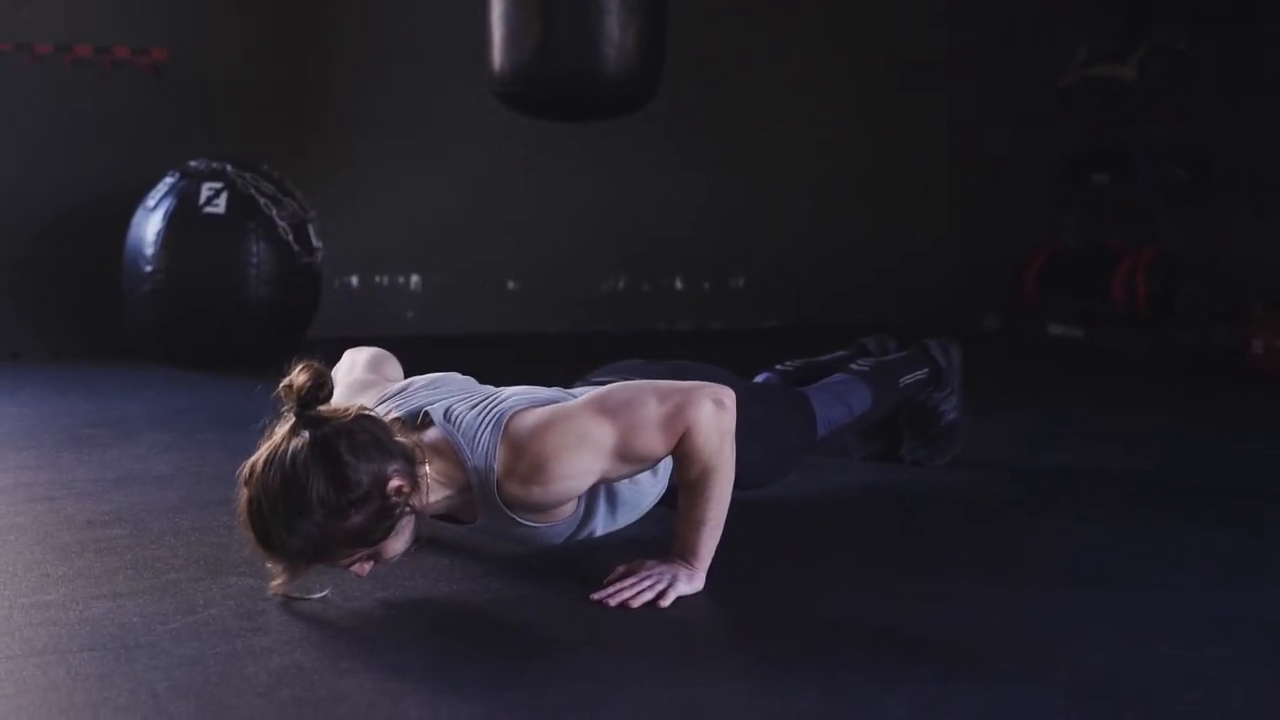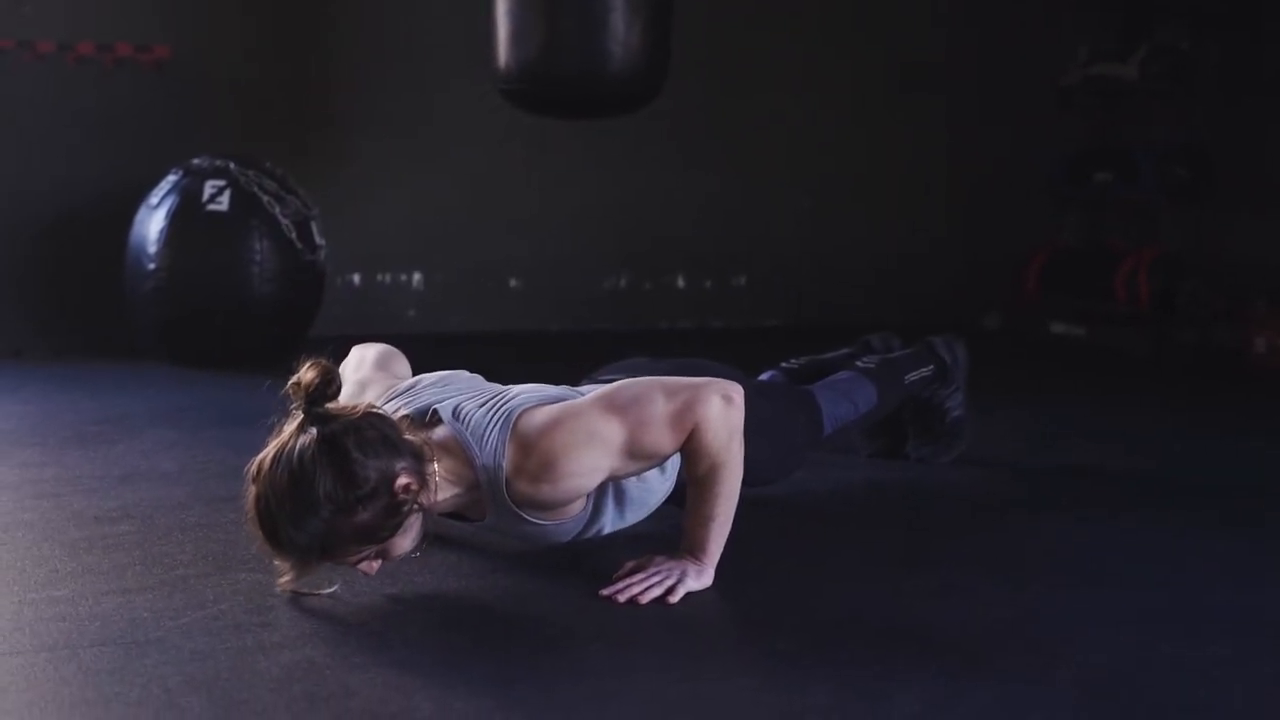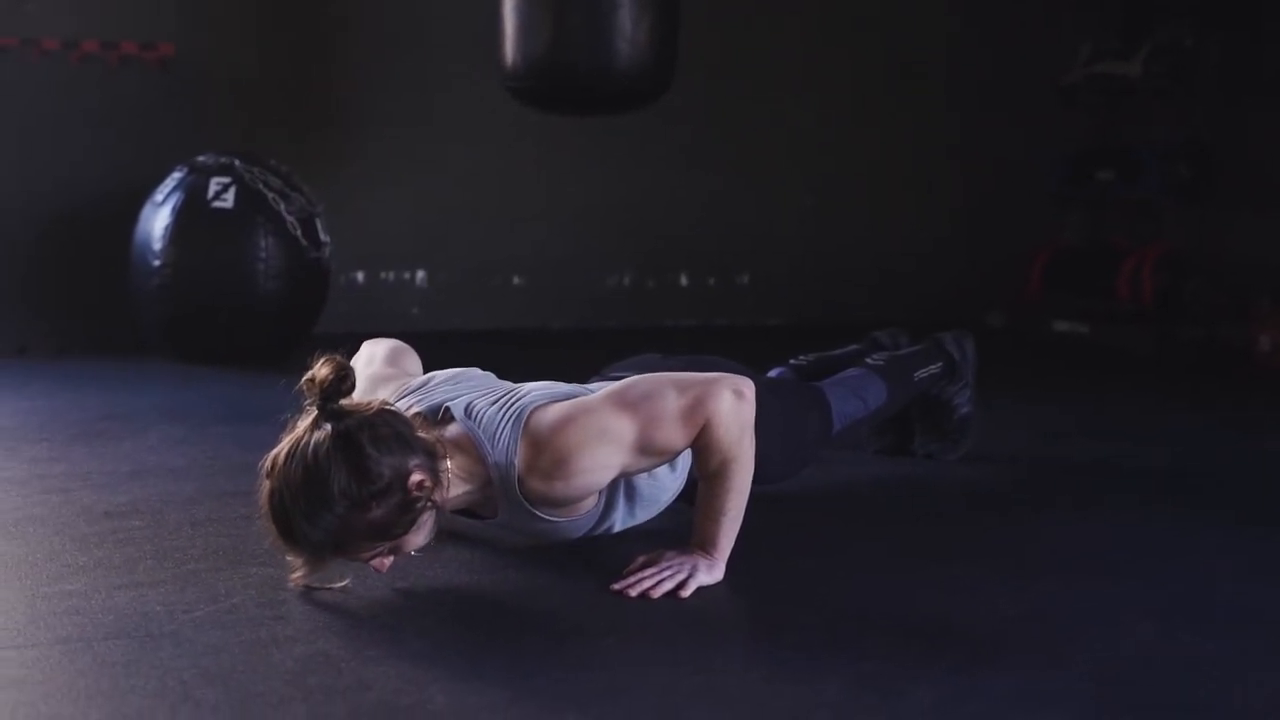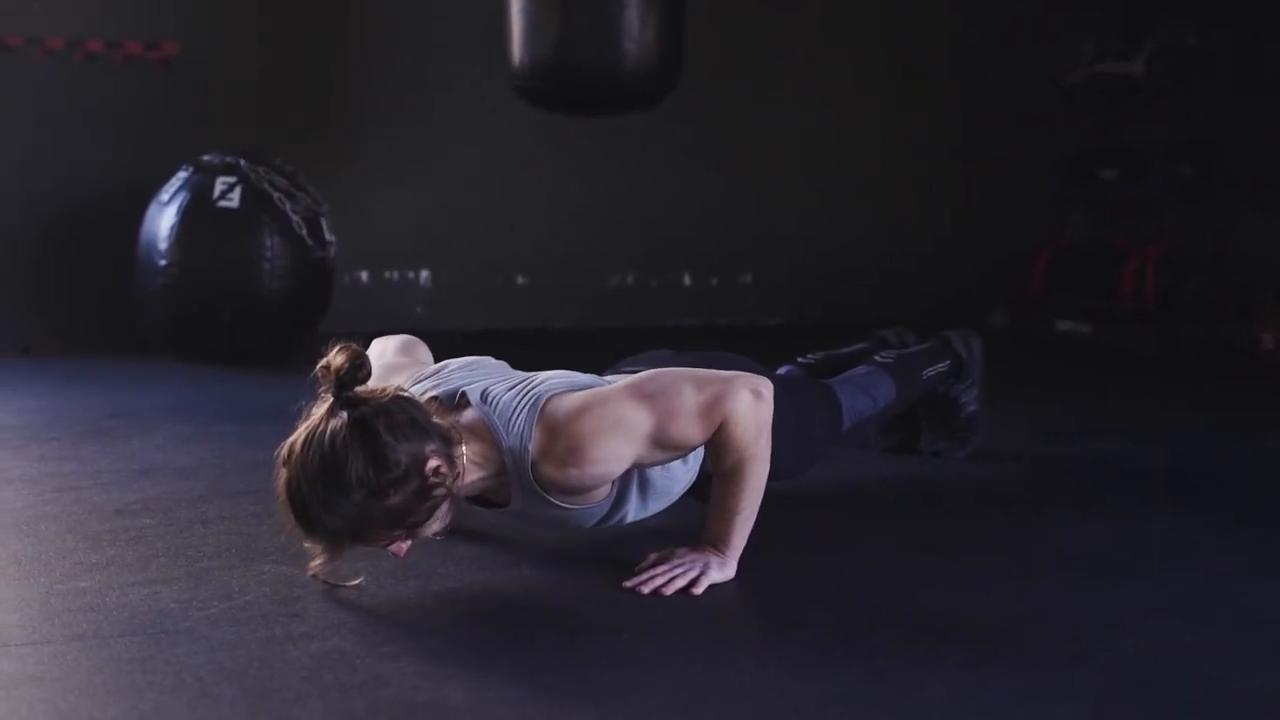
dt=0.5s
person 1, frame 1
left shoulder: (532, 468)
right shoulder: (362, 417)
left elbow: (708, 408)
right elbow: (367, 356)
left wrist: (690, 566)
right wrist: (373, 524)
left hip: (694, 422)
right hip: (615, 401)
left knee: (805, 417)
right knee: (775, 391)
left ankle: (923, 371)
right ankle: (860, 356)
person 1, frame 2
left shoulder: (539, 465)
right shoulder: (369, 414)
left elbow: (717, 406)
right elbow: (374, 353)
left wrist: (699, 561)
right wrist: (387, 520)
left hip: (697, 415)
right hip: (617, 395)
left knee: (810, 414)
right knee: (781, 388)
left ankle: (928, 369)
right ankle: (866, 354)
person 1, frame 3
left shoulder: (551, 462)
right shoulder: (382, 414)
left elbow: (728, 400)
right elbow: (384, 349)
left wrist: (710, 556)
right wrist: (396, 517)
left hip: (707, 416)
right hip: (628, 394)
left knee: (822, 411)
right knee: (790, 385)
left ankle: (937, 364)
right ankle: (874, 352)
person 1, frame 4
left shoulder: (567, 447)
right shoulder: (399, 403)
left elbow: (747, 399)
right elbow: (395, 345)
left wrist: (723, 552)
right wrist: (414, 509)
left hip: (725, 399)
right hip: (647, 391)
left knee: (832, 408)
right knee: (810, 384)
left ankle: (944, 363)
right ankle: (884, 350)
